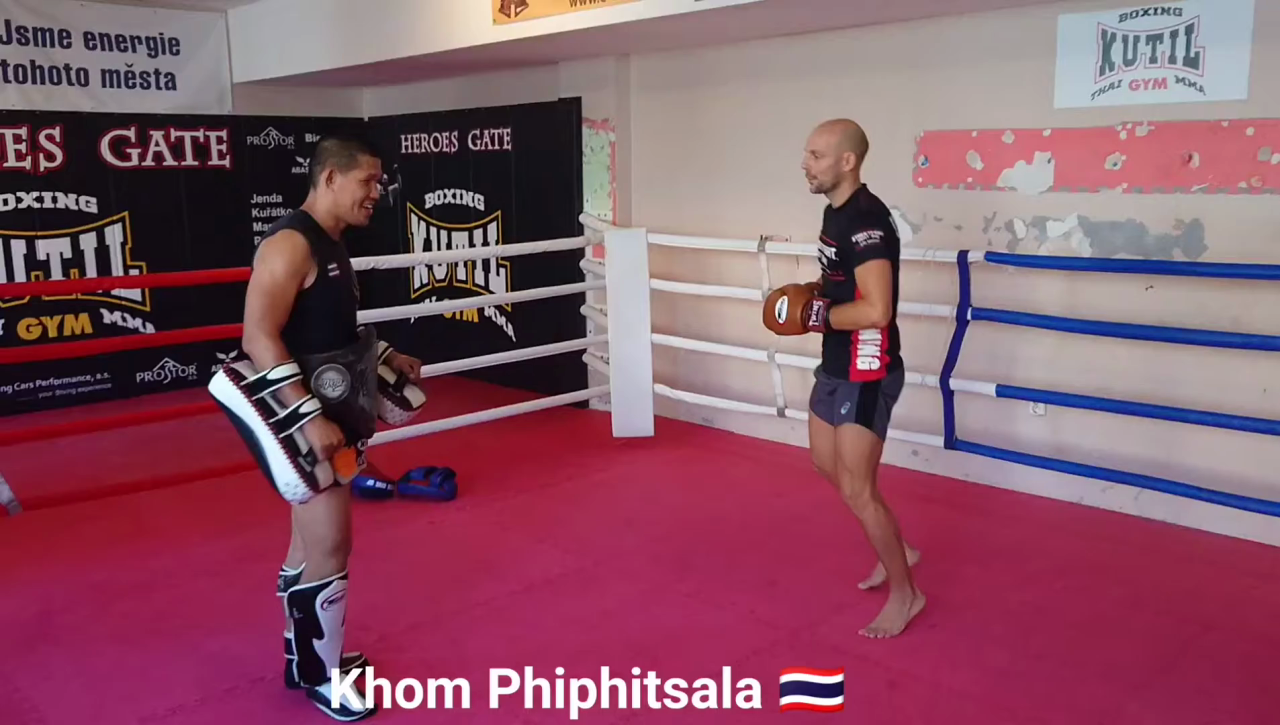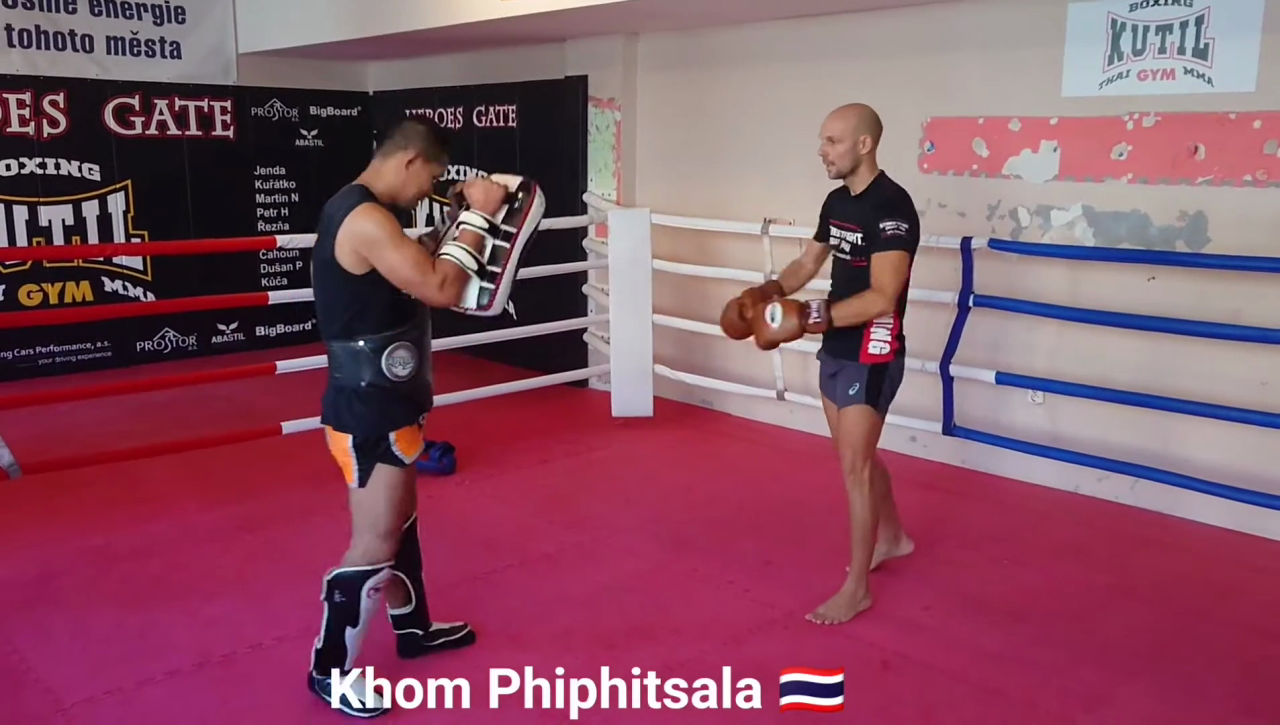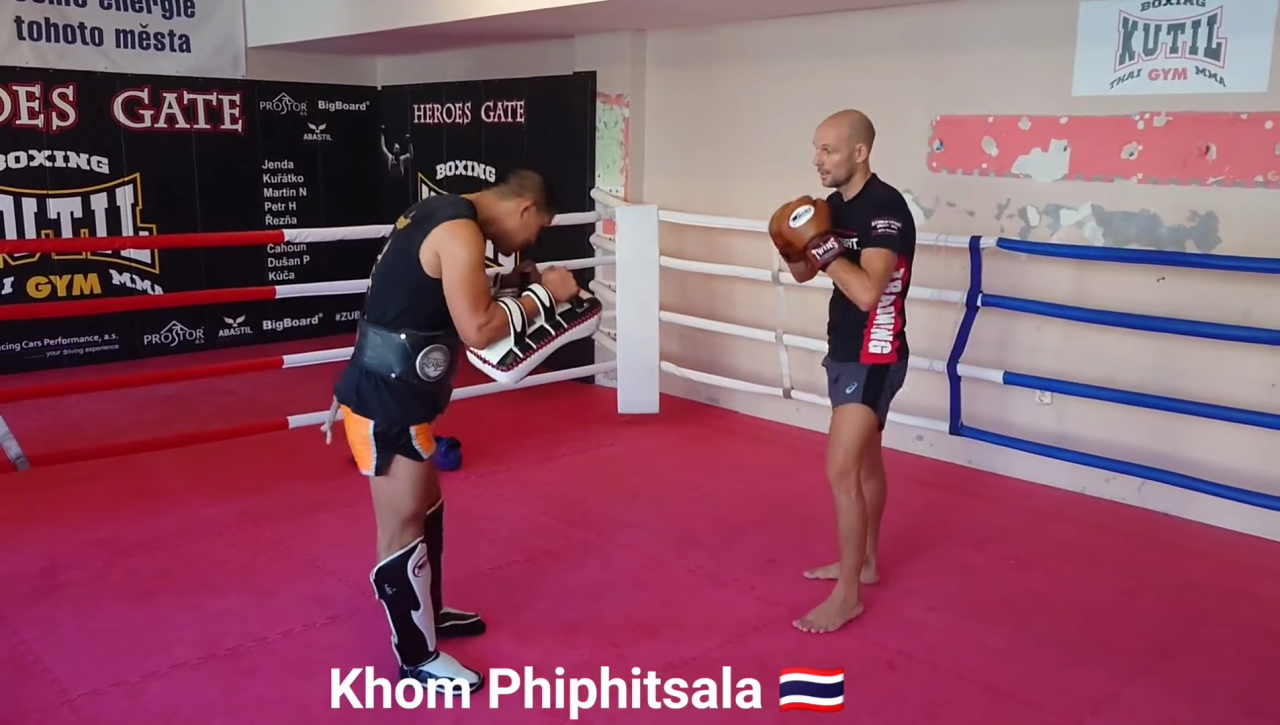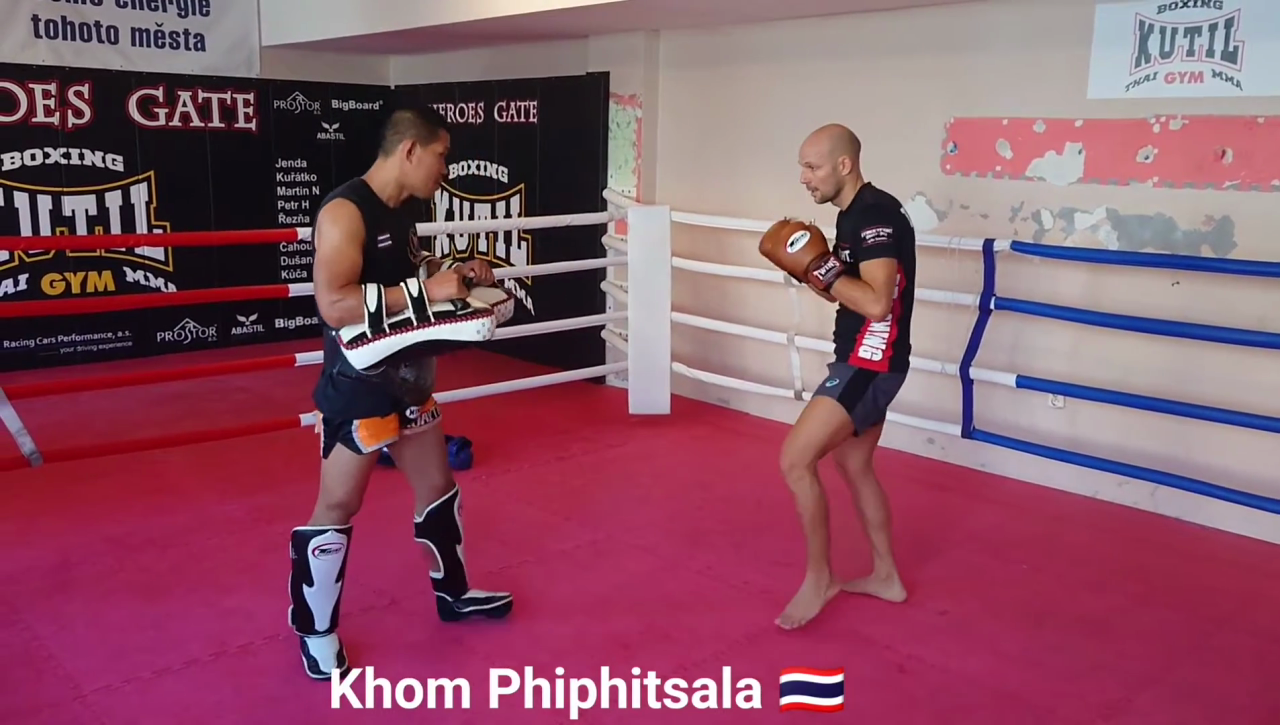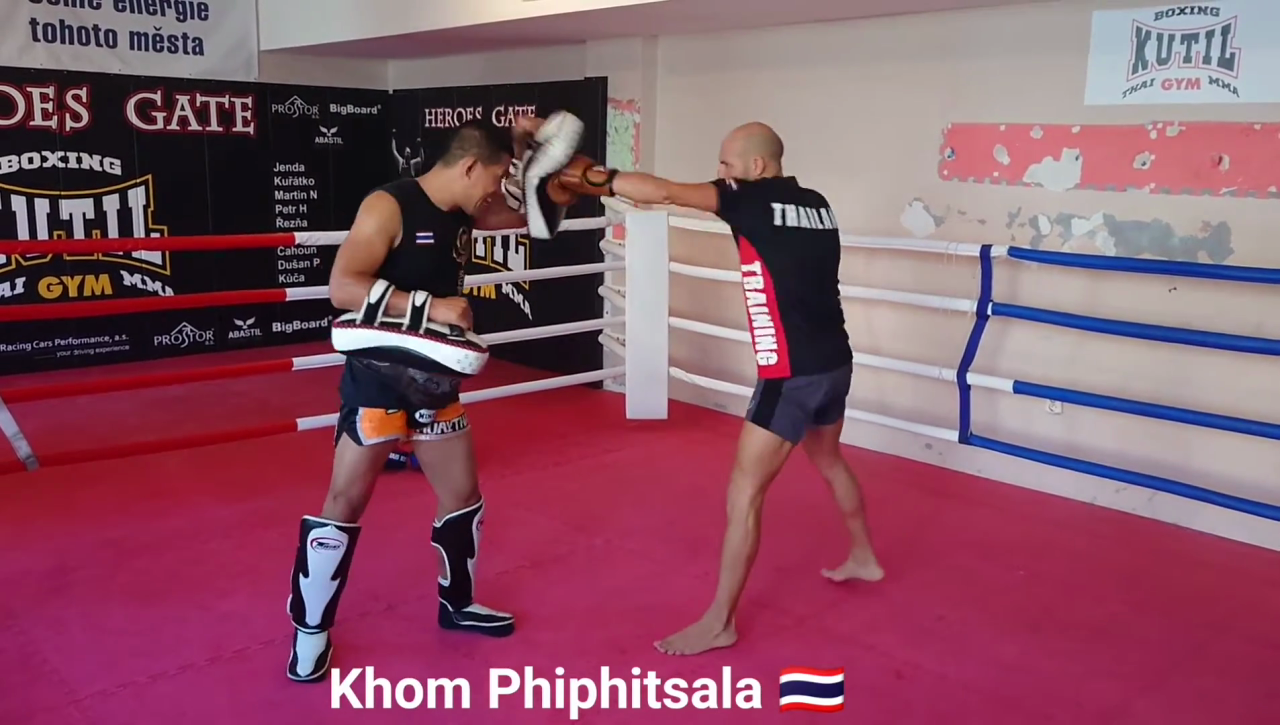
dt=1s
person 1, frame 1
left shoulder: (332, 246)
right shoulder: (290, 243)
right elbow: (260, 338)
left wrist: (386, 358)
right wrist: (309, 416)
left hip: (334, 421)
right hip: (303, 430)
left knee: (310, 545)
right knee: (327, 552)
left ankle: (306, 656)
right ankle: (319, 675)
person 1, frame 2
left shoulder: (362, 212)
right shoulder: (366, 218)
left elbow: (416, 276)
right elbow: (443, 288)
left wrist: (465, 227)
right wrist: (477, 216)
left hip: (382, 399)
right hip: (371, 407)
left knee: (397, 523)
right knee: (377, 541)
left ankle: (414, 627)
right ankle: (333, 669)
person 1, frame 3
left shoulder: (443, 215)
right shoulder: (460, 232)
right elbow: (476, 330)
left wrist: (468, 318)
right wrist: (543, 293)
left hip: (396, 389)
right hip: (390, 396)
left knee: (426, 507)
right knee: (402, 526)
left ankle: (425, 611)
right ankle: (417, 658)
person 1, frame 4
left shoulder: (400, 208)
right shoulder: (344, 212)
right elbow: (335, 304)
left wrist: (454, 272)
right wrist: (426, 290)
left hip: (409, 382)
right hip: (358, 387)
left knee: (438, 489)
right knee: (336, 511)
left ankle: (454, 593)
right ankle: (316, 631)
person 1, frame 5
left shoulder: (457, 212)
right shoulder: (389, 207)
right elbow: (345, 287)
left wrist: (517, 148)
right wrist: (427, 305)
left hip: (435, 388)
right hip: (376, 387)
left knee: (464, 497)
right knee: (344, 506)
left ankle: (457, 604)
right ankle: (310, 628)
person 2, frame 1
left shoulder: (867, 221)
right shoulder: (835, 214)
left elbow: (877, 309)
left wrist: (814, 316)
right wrist: (811, 296)
left hip: (865, 376)
right hip: (836, 369)
left knee: (857, 491)
right knee: (829, 465)
left ankle: (905, 593)
right ankle: (899, 551)
person 2, frame 2
left shoulder: (893, 207)
right shoulder: (835, 200)
left elbow: (881, 299)
right elbow: (808, 262)
left wrist: (803, 318)
right wrist: (767, 294)
left hip: (871, 357)
right hip: (837, 351)
left knee: (853, 467)
right knee: (857, 454)
left ankle: (855, 589)
right ankle: (892, 536)
person 2, frame 3
left shoulder: (886, 208)
right shoulder: (835, 204)
left elbow: (867, 292)
right elbow: (803, 274)
left wrist: (824, 246)
right wrist: (795, 247)
left hip: (874, 359)
right hip: (844, 352)
left knee: (841, 471)
right knee: (865, 462)
left ankle: (847, 596)
right ankle: (862, 561)
person 2, frame 4
left shoulder: (877, 215)
right shoulder: (852, 215)
left elbow: (876, 303)
left wrist: (820, 266)
right wrist: (812, 269)
left hip: (869, 364)
right hip: (865, 360)
left knee: (794, 460)
right knee: (854, 467)
left ankle: (818, 576)
right ankle: (886, 576)
person 2, frame 5
left shoulder: (752, 197)
right shoulder: (815, 205)
left elbow: (667, 191)
left wrist: (596, 177)
left hip: (789, 374)
right hip: (834, 363)
left knee: (744, 493)
right knee: (827, 459)
left ankle: (719, 622)
right ankle: (862, 558)
